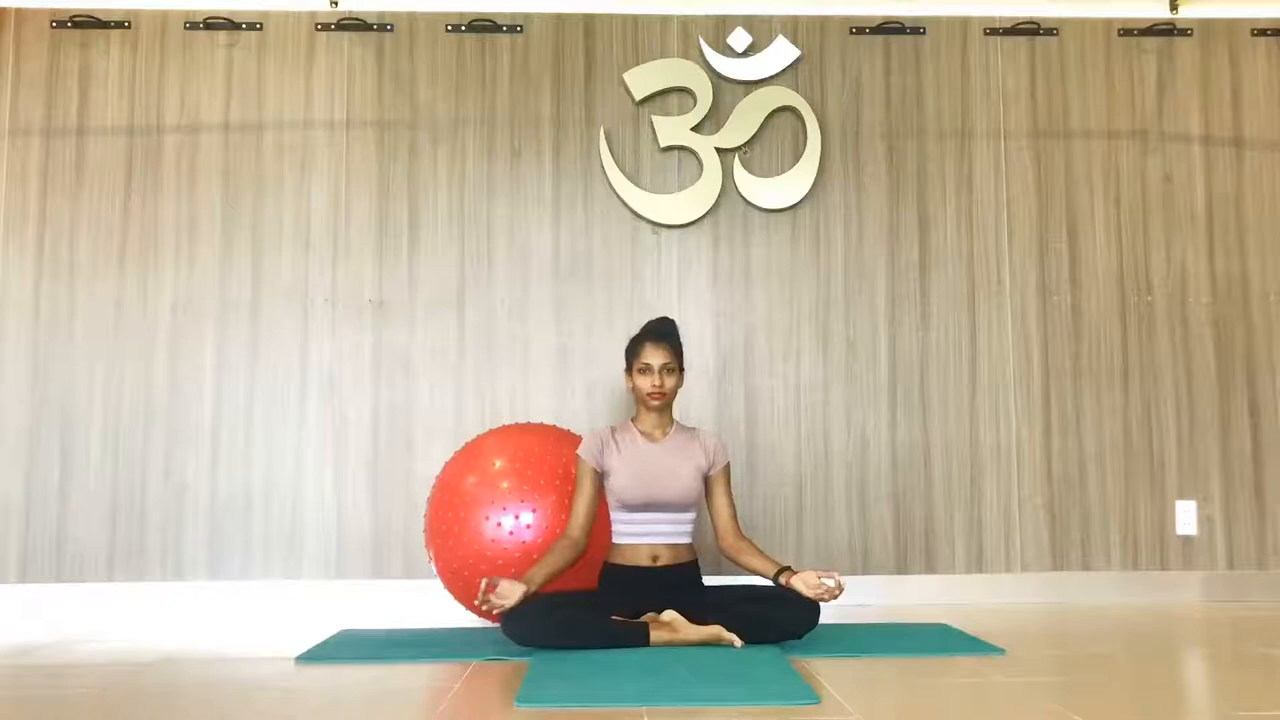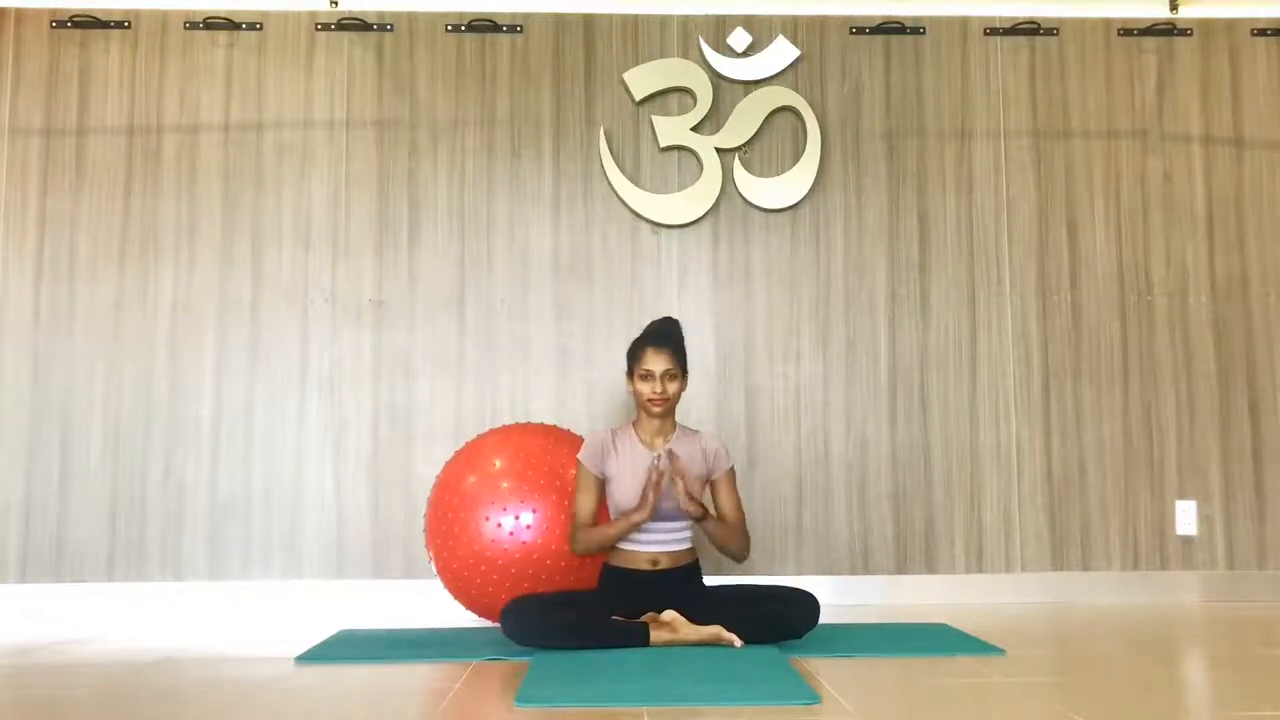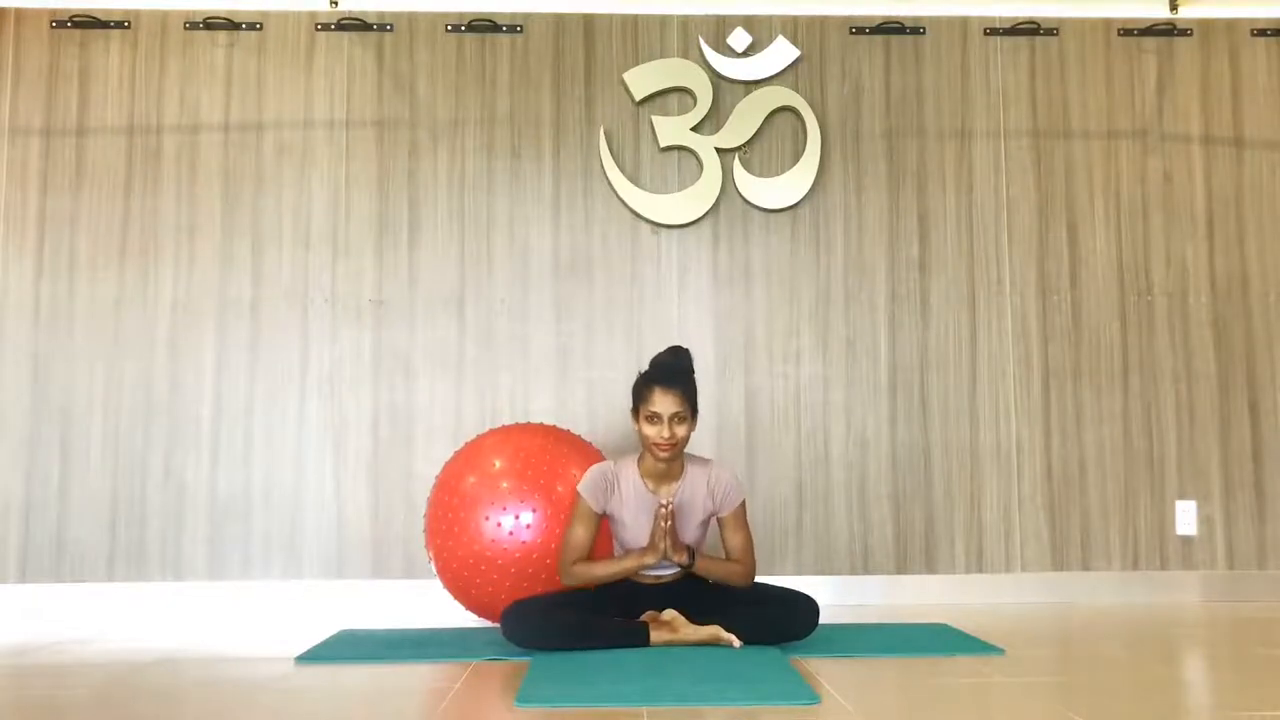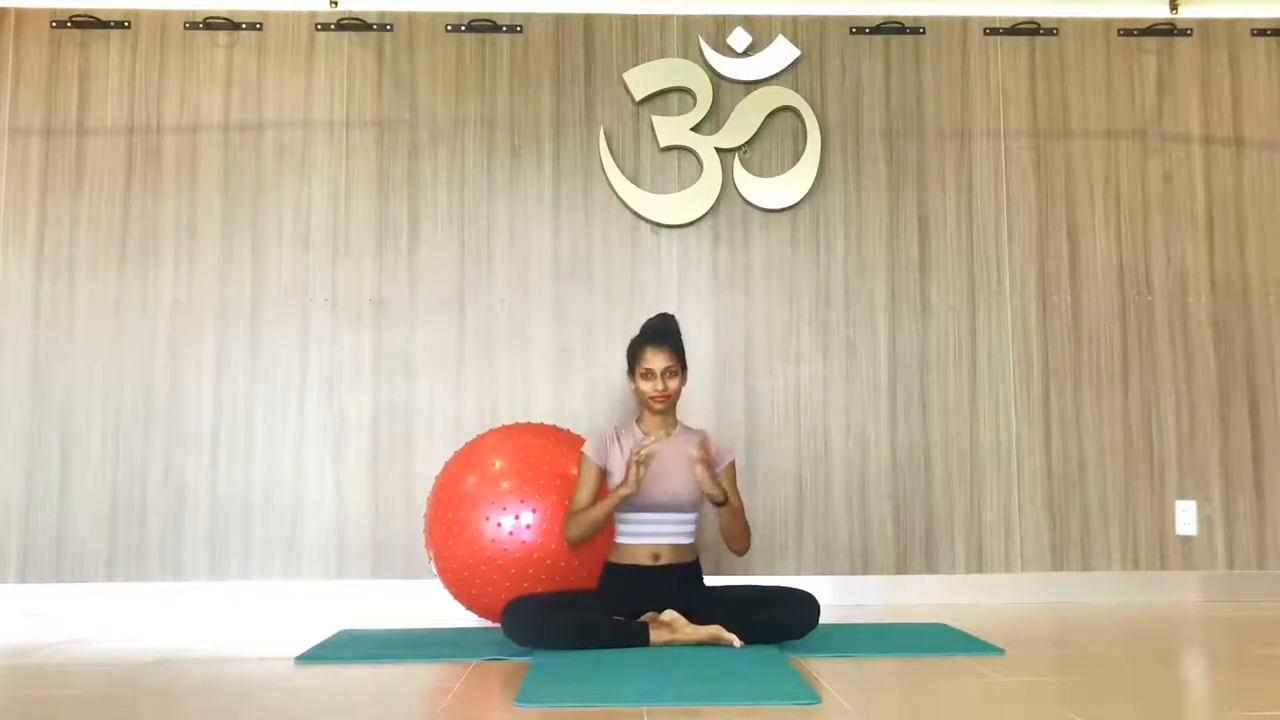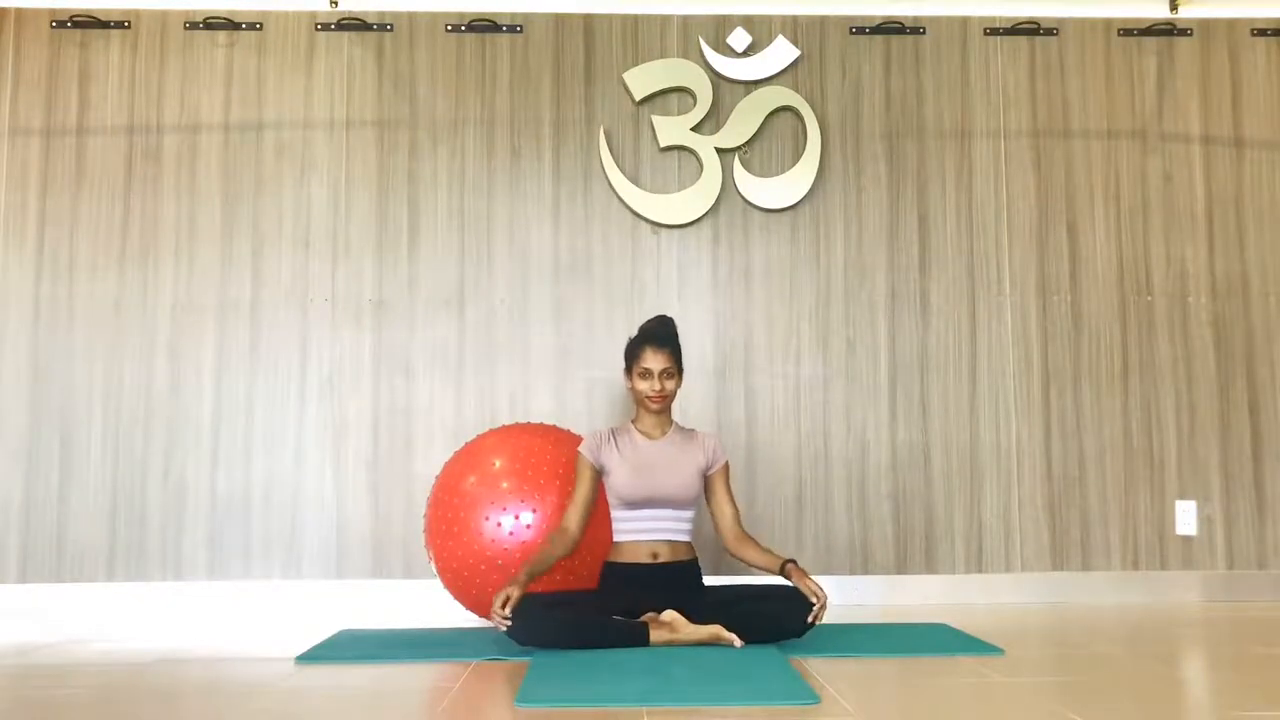
dt=1s
person 1, frame 1
left shoulder: (706, 446)
right shoulder: (600, 444)
left elbow: (730, 537)
right elbow: (574, 536)
left wrist: (787, 576)
right wrist: (526, 585)
left hip: (686, 588)
right hip: (619, 588)
left knee: (799, 609)
right knee: (521, 620)
right ankle: (681, 631)
person 1, frame 2
left shoulder: (708, 448)
right shoulder: (601, 445)
left elbow: (739, 549)
right elbow: (579, 542)
left wrist: (695, 508)
right wrist: (639, 512)
left hip: (687, 588)
right hip: (619, 588)
left knee: (802, 608)
right knee: (517, 617)
right ankle: (675, 632)
person 1, frame 3
left shoulder: (719, 481)
right shoulder: (603, 478)
left elbow: (744, 573)
right elbow: (570, 571)
left wrist: (683, 555)
right wrist: (646, 555)
left hip: (690, 594)
right hip: (621, 595)
left knee: (801, 611)
right knee: (518, 621)
left ankle: (643, 628)
right ankle: (668, 632)
person 1, frame 4
left shoulder: (709, 448)
right shoulder: (605, 444)
left elbow: (740, 544)
right elbow: (572, 532)
left wrist: (715, 492)
right wrist: (626, 487)
left hip: (686, 588)
right hip: (620, 588)
left knee: (802, 608)
right knee: (518, 616)
left ankle: (637, 628)
right ankle: (671, 632)
person 1, frame 5
left shoulder: (705, 447)
right shoulder: (600, 445)
left elbow: (733, 535)
right elbow: (569, 529)
left wrist: (789, 568)
right wrist: (522, 578)
left hip: (686, 587)
right hip: (620, 587)
left knee: (797, 607)
right knee: (523, 617)
left ankle: (636, 628)
right ankle: (675, 633)
